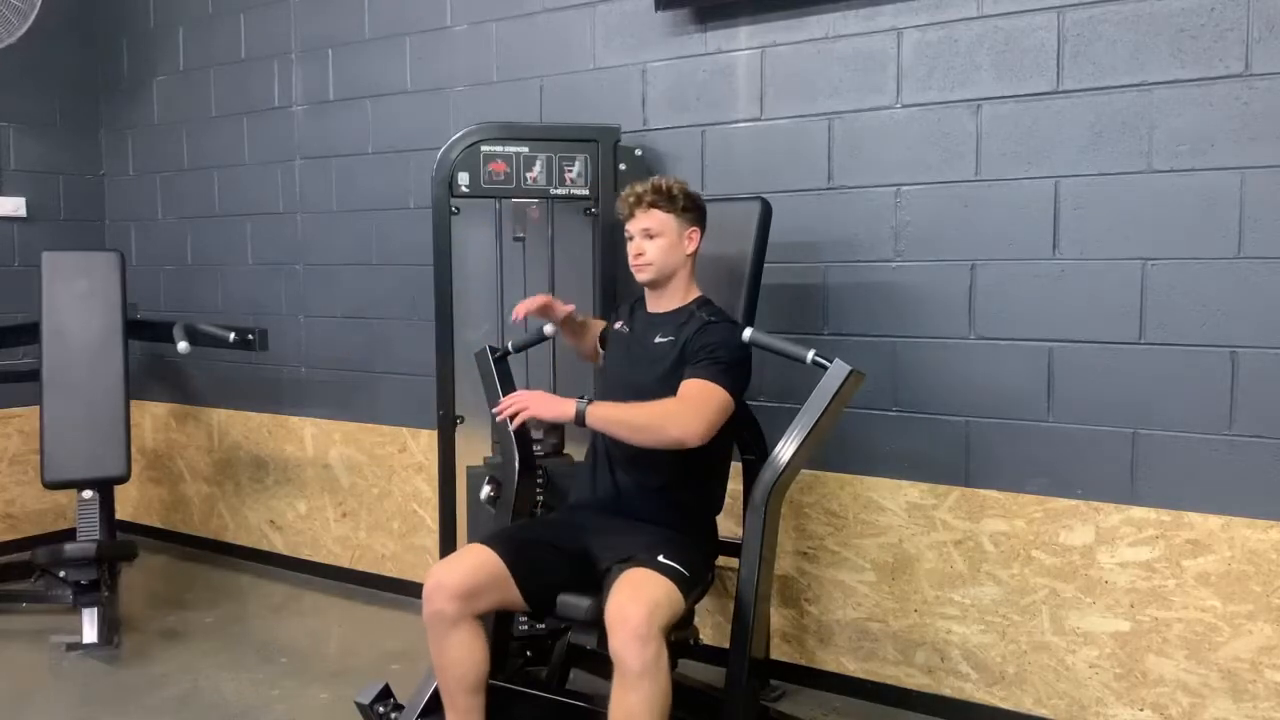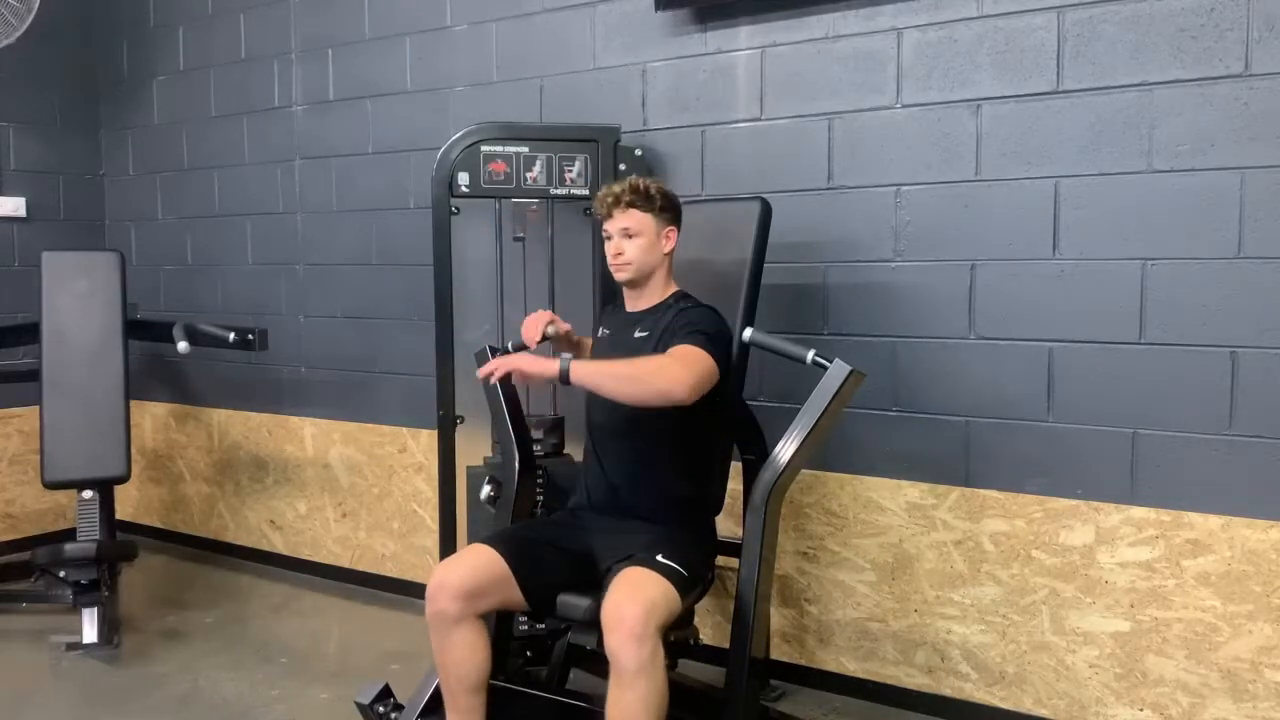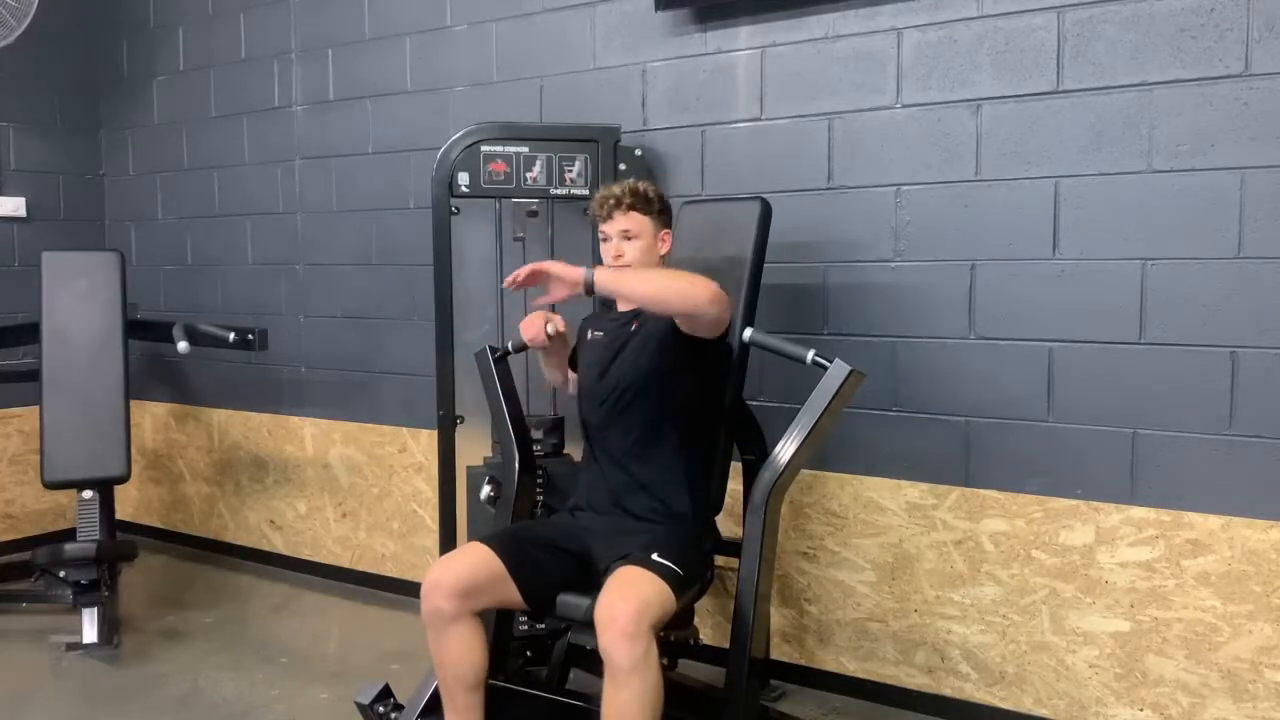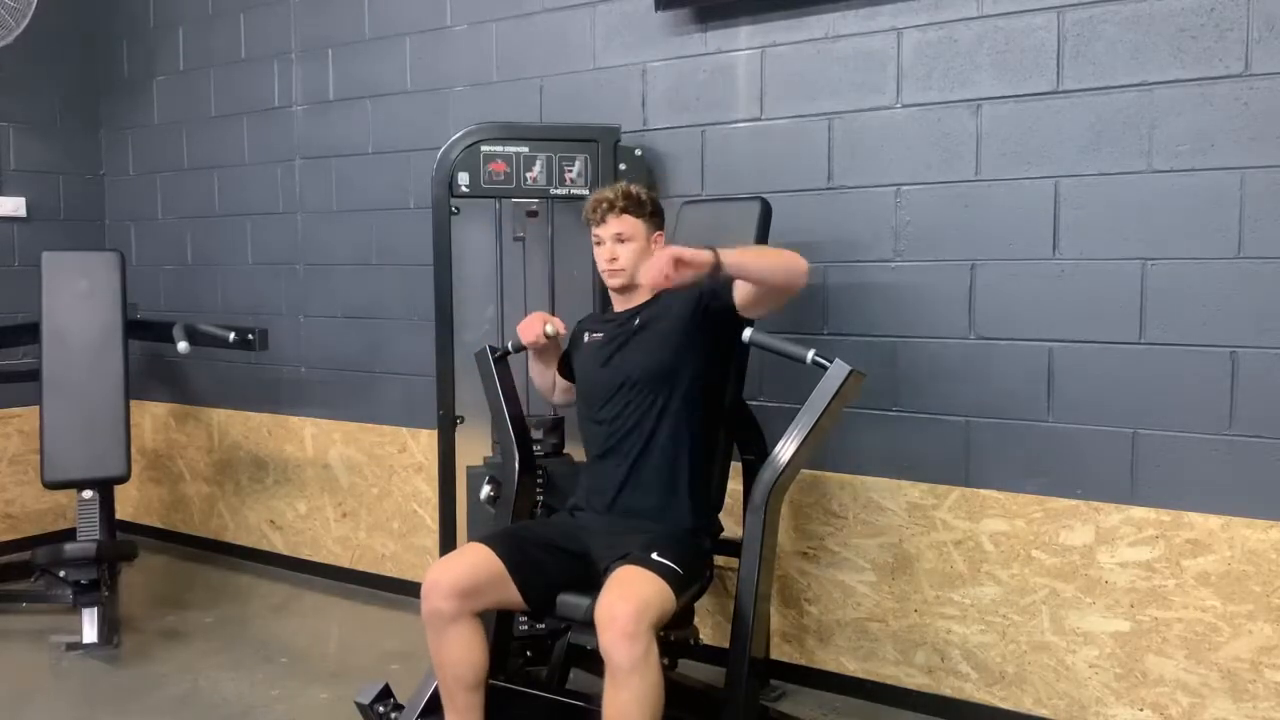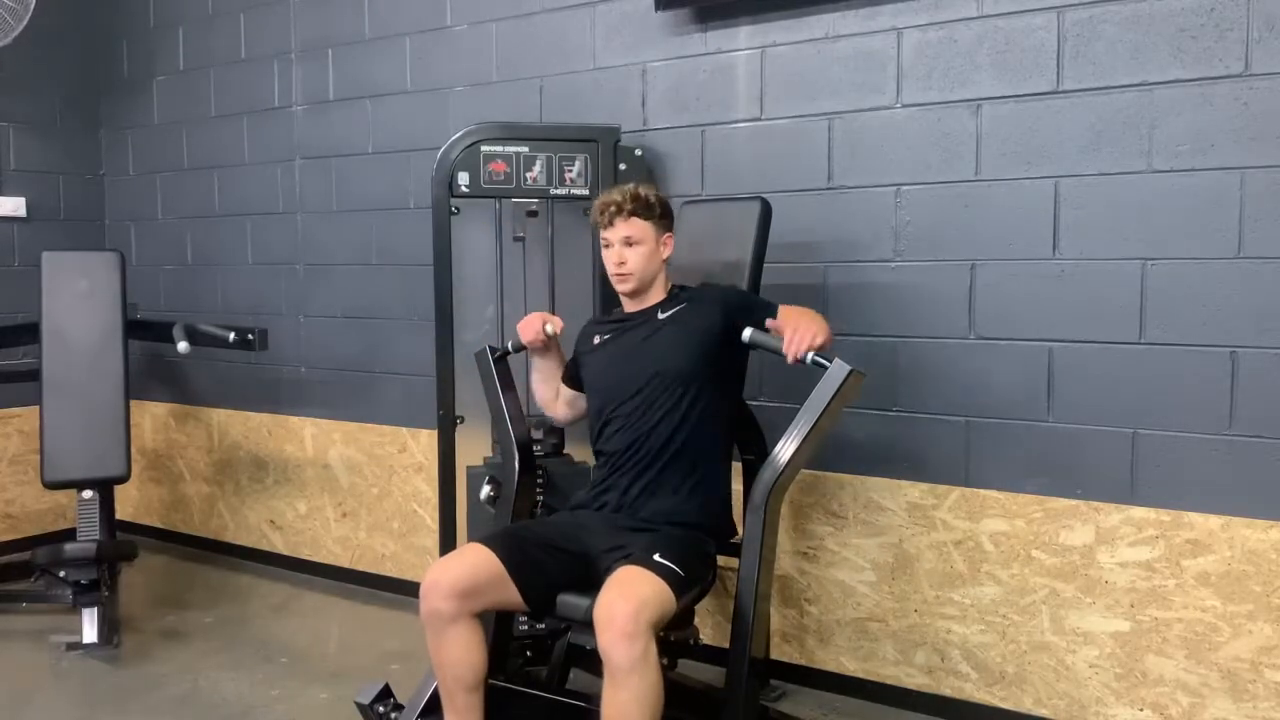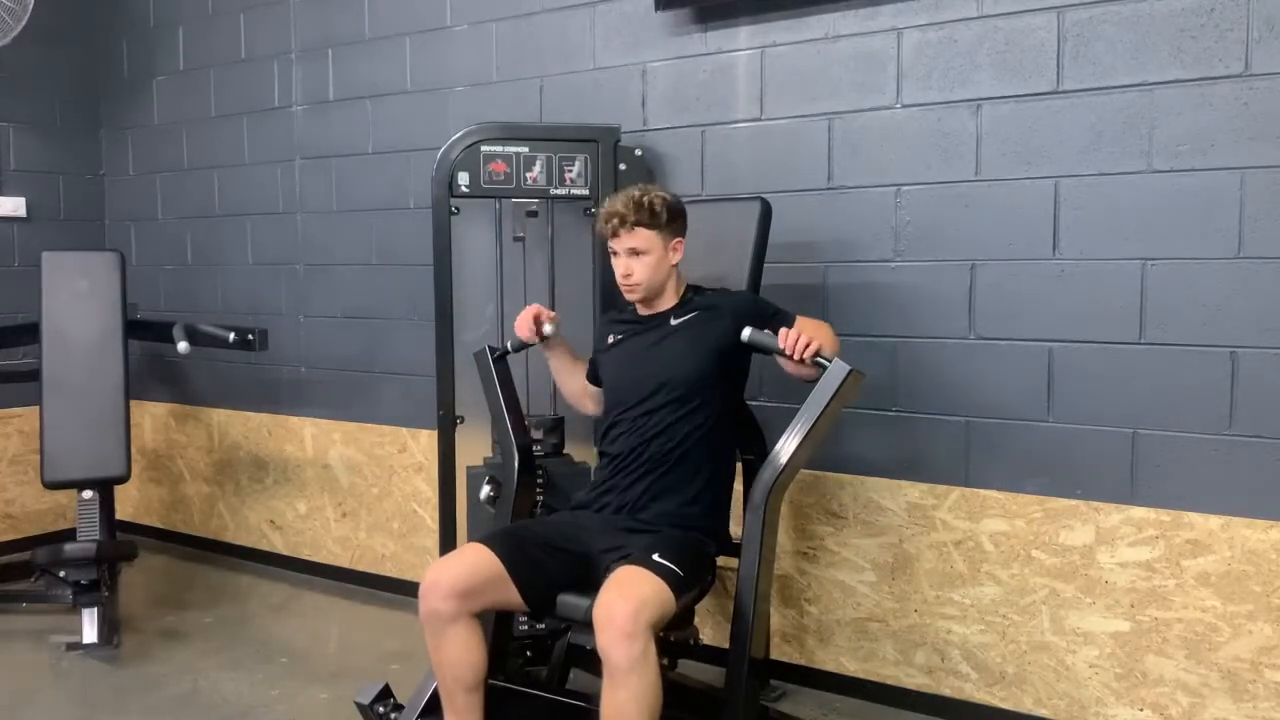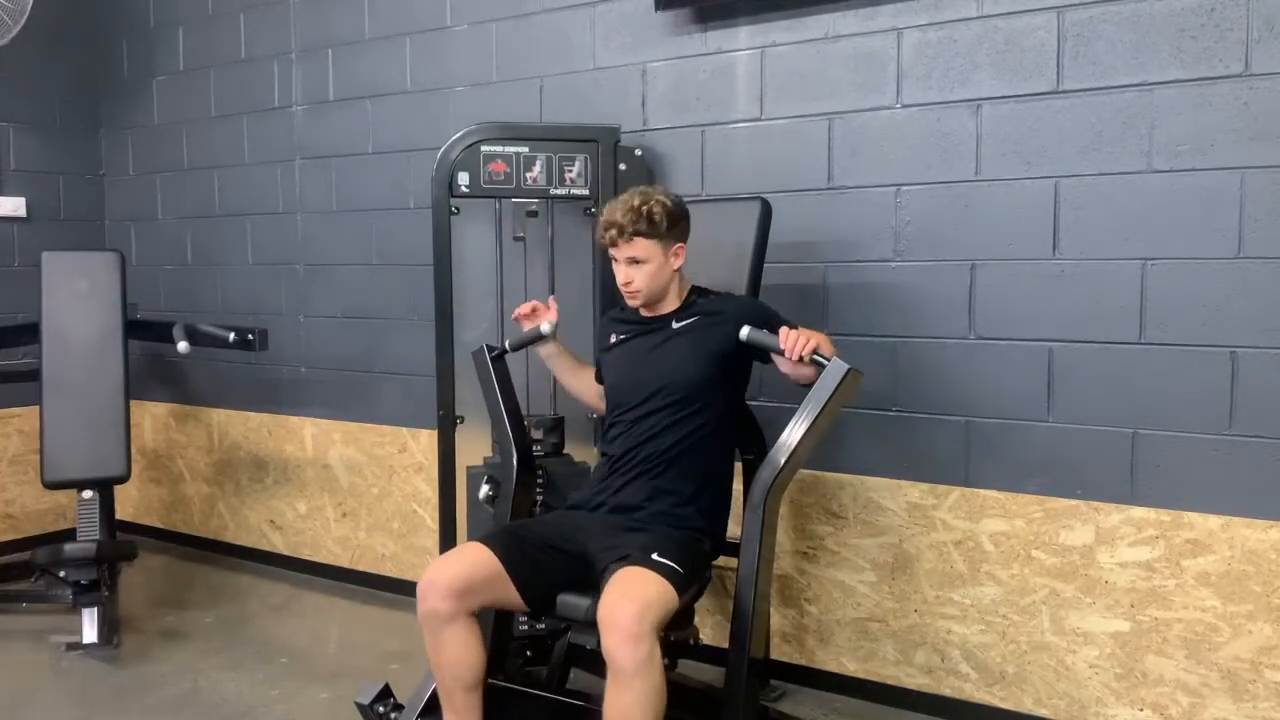
dt=0.2s
person 1, frame 1
left shoulder: (716, 335)
right shoulder: (629, 314)
left elbow: (689, 425)
left wrist: (571, 409)
right wrist: (565, 317)
left hip: (666, 531)
right hip: (586, 517)
left knee: (632, 622)
right knee: (445, 589)
person 1, frame 2
left shoulder: (695, 319)
right shoulder: (614, 321)
left elbow: (677, 383)
left wrist: (556, 367)
right wrist: (560, 341)
left hip: (665, 531)
right hip: (586, 519)
left knee: (628, 621)
right knee: (449, 589)
person 1, frame 3
left shoulder: (685, 319)
right shoulder: (596, 327)
left elbow: (703, 297)
left wrist: (584, 277)
right wrist: (547, 341)
left hip: (665, 532)
right hip: (584, 519)
left knee: (621, 620)
right knee: (443, 587)
person 1, frame 4
left shoulder: (690, 307)
right shoulder: (588, 331)
left elbow: (792, 272)
right elbow: (557, 392)
left wrist: (706, 261)
right wrist: (540, 347)
left hip: (666, 530)
right hip: (584, 520)
left knee: (621, 619)
right knee: (444, 587)
person 1, frame 5
left shoulder: (711, 309)
right shoulder: (596, 334)
left elbow: (808, 327)
right elbow: (561, 407)
left wrist: (805, 330)
right wrist: (543, 349)
left hip: (672, 532)
right hip: (589, 520)
left knee: (621, 619)
right knee: (443, 588)
person 1, frame 6
left shoulder: (725, 313)
right shoulder: (612, 328)
left elbow: (822, 343)
left wrist: (809, 345)
right wrist: (549, 342)
left hip: (671, 532)
right hip: (589, 518)
left knee: (620, 619)
right knee: (442, 587)
person 1, frame 7
left shoulder: (728, 318)
right shoulder: (614, 325)
left elbow: (818, 362)
left wrist: (807, 351)
right wrist: (547, 345)
left hip: (669, 530)
right hip: (586, 517)
left knee: (625, 621)
right knee: (440, 586)
